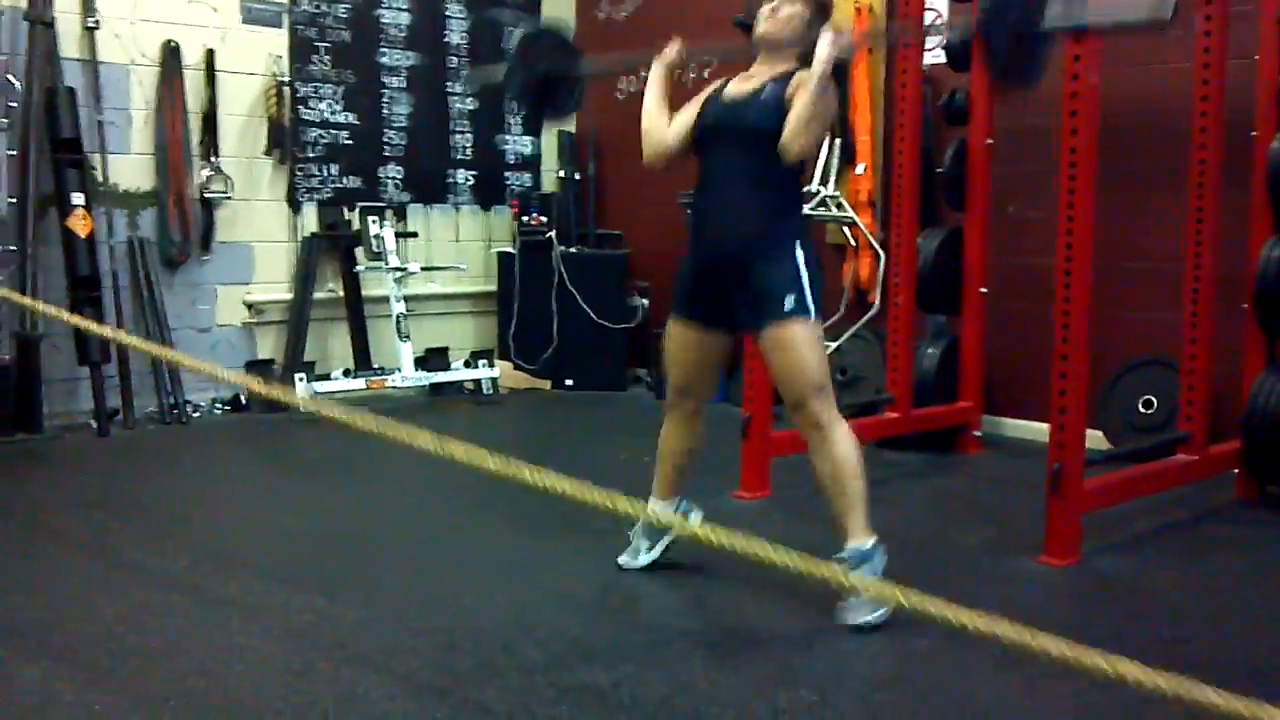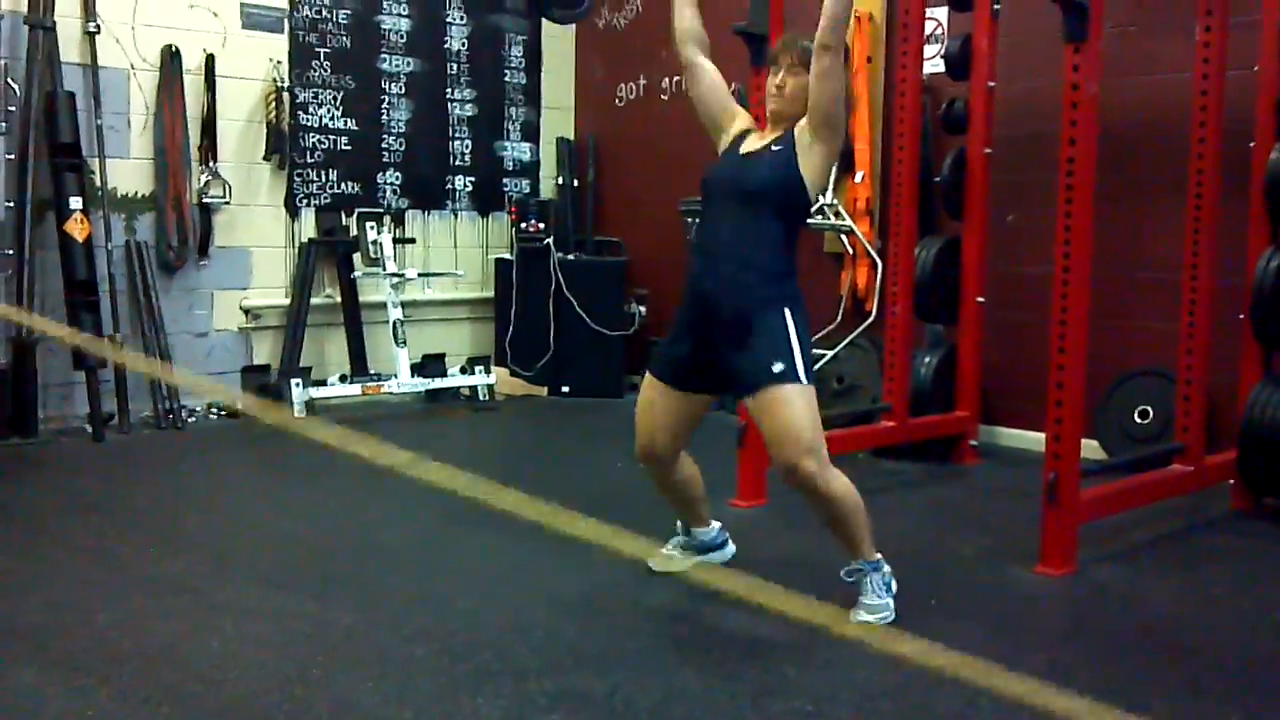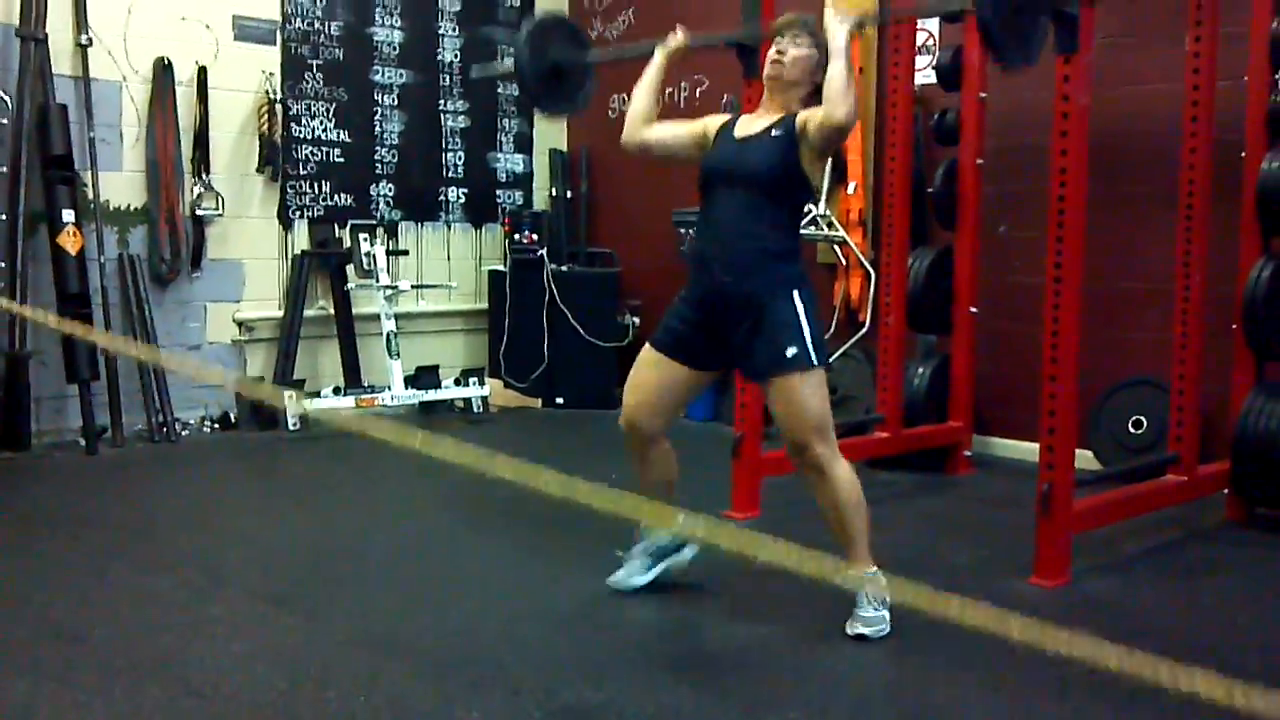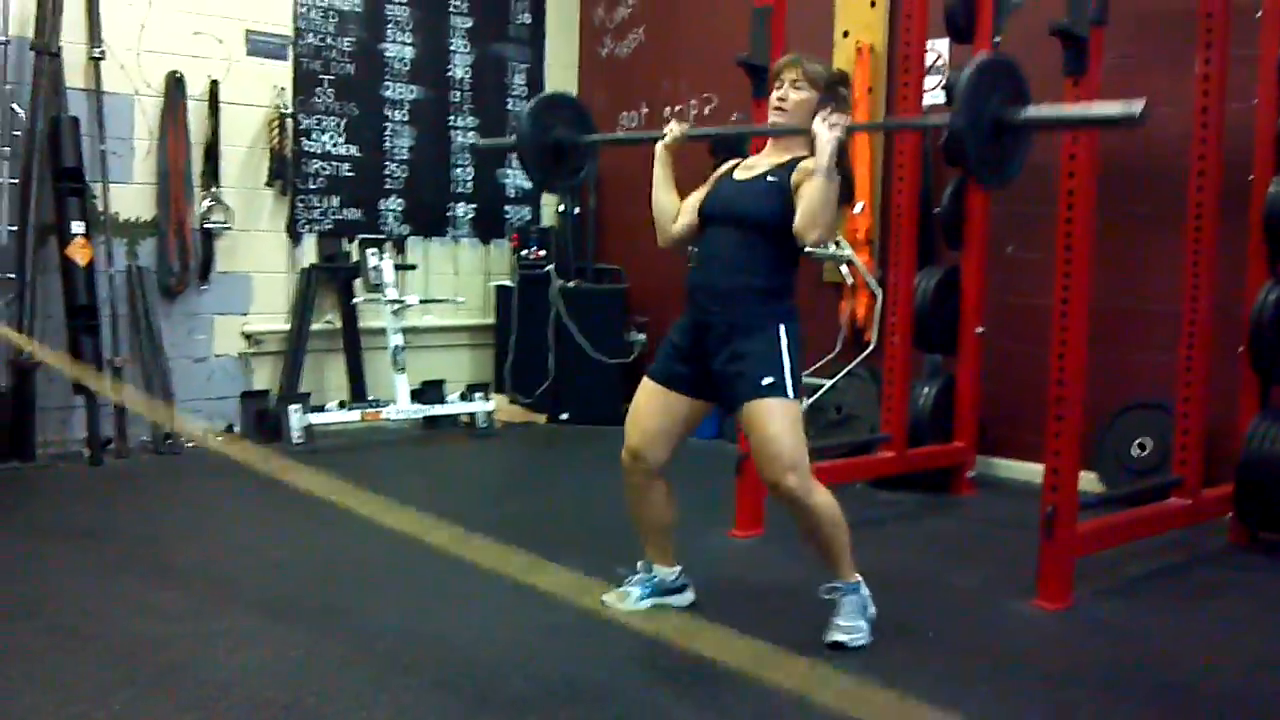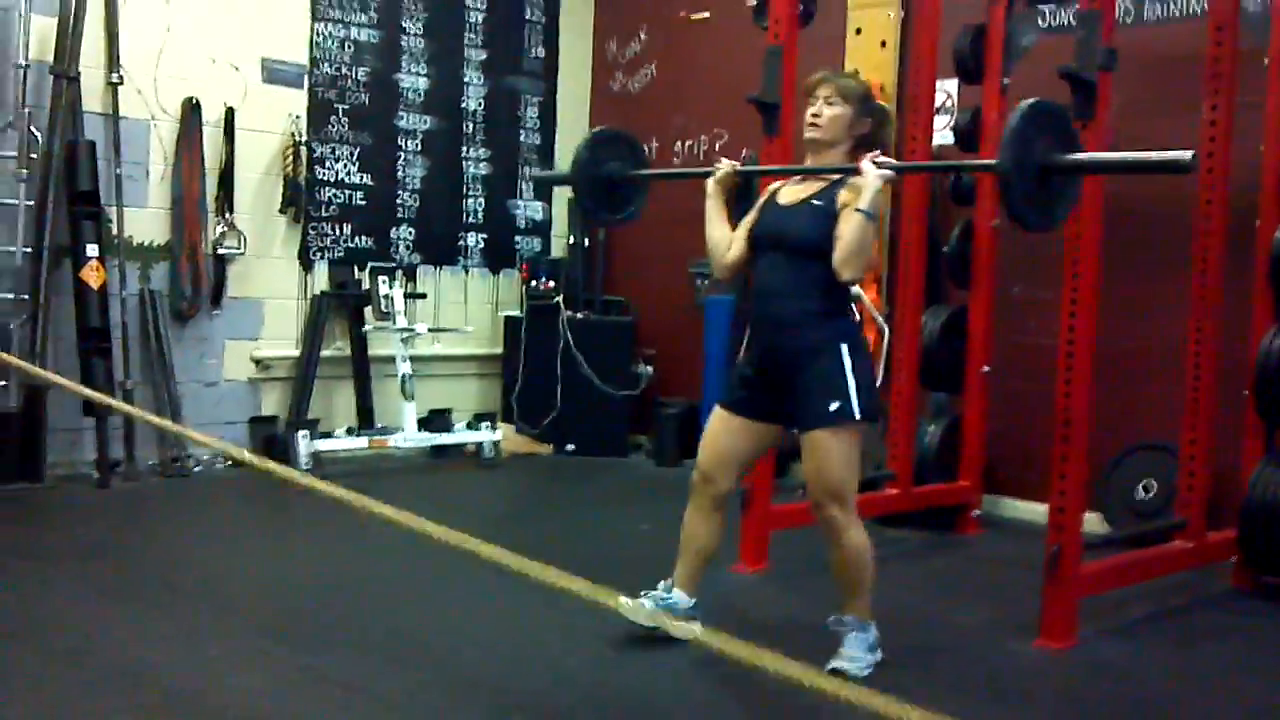
dt=0.3s
person 1, frame 1
left shoulder: (807, 84)
right shoulder: (720, 90)
left elbow: (797, 145)
right elbow: (657, 147)
left wrist: (823, 63)
right wrist: (658, 75)
left hip: (774, 261)
right hip: (707, 264)
left knee: (813, 408)
right knee: (683, 396)
left ankle: (862, 552)
right ankle: (665, 516)
person 1, frame 2
left shoulder: (814, 141)
right shoulder: (735, 133)
left hip: (765, 320)
right hip: (697, 321)
left knee: (804, 467)
right knee: (653, 450)
left ankle: (871, 571)
right ankle: (703, 534)
person 1, frame 3
left shoulder: (809, 124)
right shoulder: (724, 124)
left elbow: (839, 118)
right elbow: (636, 136)
right wrist: (661, 61)
left hip: (773, 302)
right hip: (703, 299)
left knee: (814, 451)
right knee: (638, 422)
left ankle: (867, 581)
right ankle: (663, 539)
person 1, frame 4
left shoulder: (812, 173)
right shoulder: (731, 168)
left elbow: (813, 233)
right elbow: (672, 232)
left wrist: (826, 153)
right wrist: (663, 154)
left hip: (759, 334)
right hip: (695, 331)
left knee: (788, 479)
right knee: (639, 456)
left ankle: (850, 590)
right ankle: (663, 575)
person 1, frame 5
left shoulder: (857, 188)
right shoulder: (777, 190)
left elbow: (850, 269)
right elbow: (725, 262)
left wrist: (868, 192)
right wrist: (715, 192)
left hip: (825, 358)
right hip: (762, 358)
left knee: (833, 505)
right knee: (709, 479)
left ankle: (860, 632)
right ankle: (677, 597)
